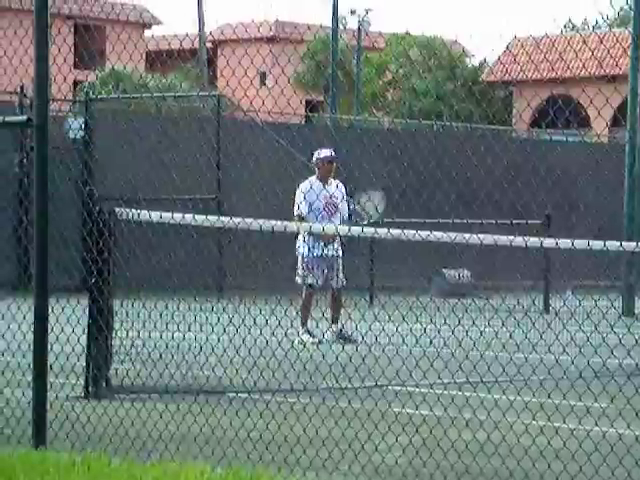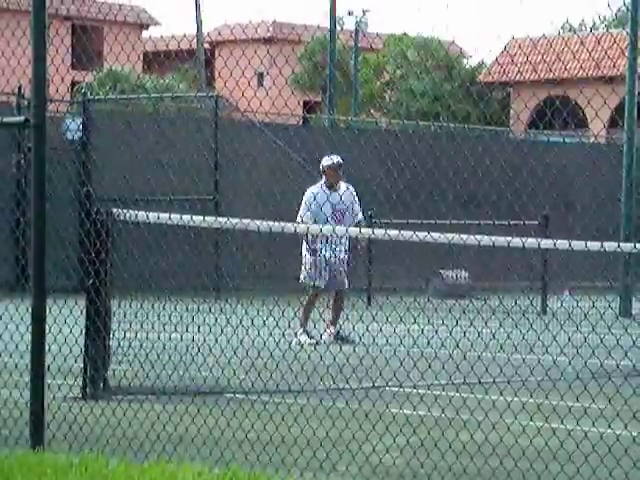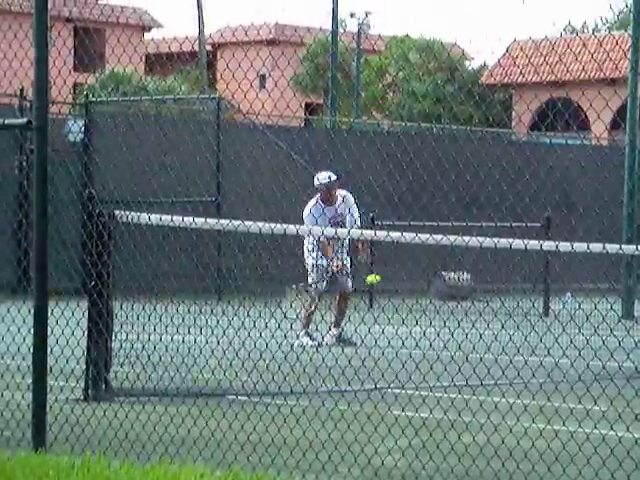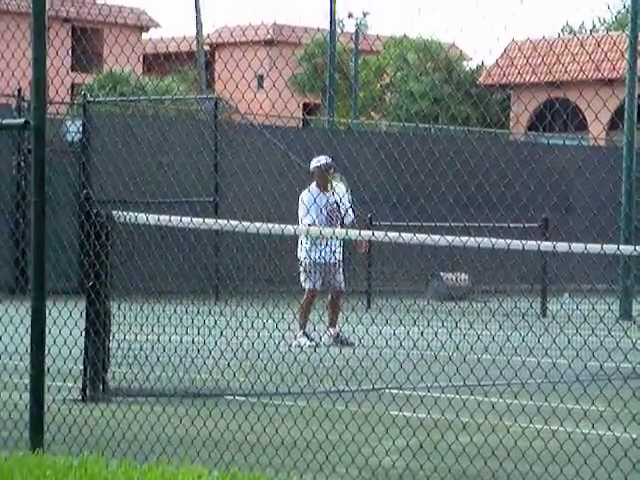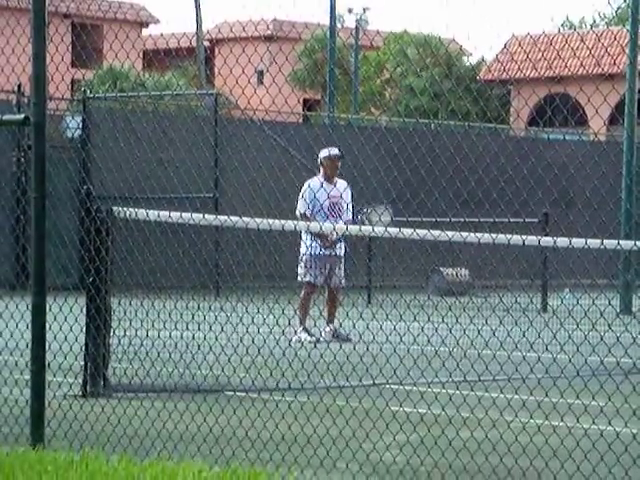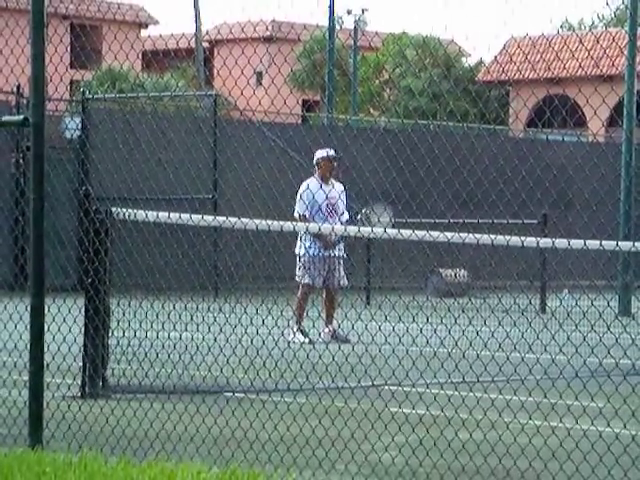
dt=0.4s
person 1, frame 1
left shoulder: (339, 187)
right shoulder: (307, 188)
right elbow: (300, 218)
left wrist: (337, 233)
right wrist: (320, 235)
left hip: (334, 248)
right hip: (312, 248)
left knee: (337, 289)
right knee: (310, 289)
left ankle: (335, 329)
right ankle: (303, 329)
person 1, frame 2
left shoulder: (348, 191)
right shoulder: (313, 194)
left elbow: (357, 220)
right elbow: (303, 223)
right wrist: (309, 245)
left hip: (340, 251)
right hip: (317, 252)
left knee: (340, 290)
right knee: (315, 290)
left ankle: (332, 330)
right ankle: (302, 330)
person 1, frame 3
left shoulder: (346, 197)
right shoulder: (312, 209)
left elbow: (354, 224)
right elbow: (321, 241)
left wrist: (361, 243)
right wrist: (333, 261)
left hip: (341, 255)
right hip: (319, 255)
left knee: (345, 292)
right knee: (317, 292)
left ankle: (335, 332)
right ankle: (304, 332)
person 1, frame 4
left shoulder: (340, 190)
right shoulder: (308, 196)
left elbow: (348, 218)
right elbow: (309, 228)
left wrist: (358, 237)
right wrist: (330, 230)
left hip: (334, 252)
right hip: (313, 253)
left knee: (337, 291)
right knee: (311, 291)
left ankle: (332, 332)
right ankle: (301, 333)
person 1, frame 5
left shoulder: (344, 187)
right shoulder: (312, 186)
left elbow: (347, 217)
right elbow: (303, 216)
right wrist: (322, 236)
left hip: (337, 247)
right hip: (315, 247)
left knee: (335, 288)
right knee: (310, 286)
left ankle: (330, 328)
right ankle: (301, 329)
person 1, frame 6
left shoulder: (339, 188)
right shoulder: (308, 187)
right elbow: (302, 218)
right wrist: (322, 238)
left hip: (334, 248)
right hip: (312, 248)
left knee: (332, 289)
right knee: (306, 287)
left ankle: (329, 329)
right ankle: (297, 329)
